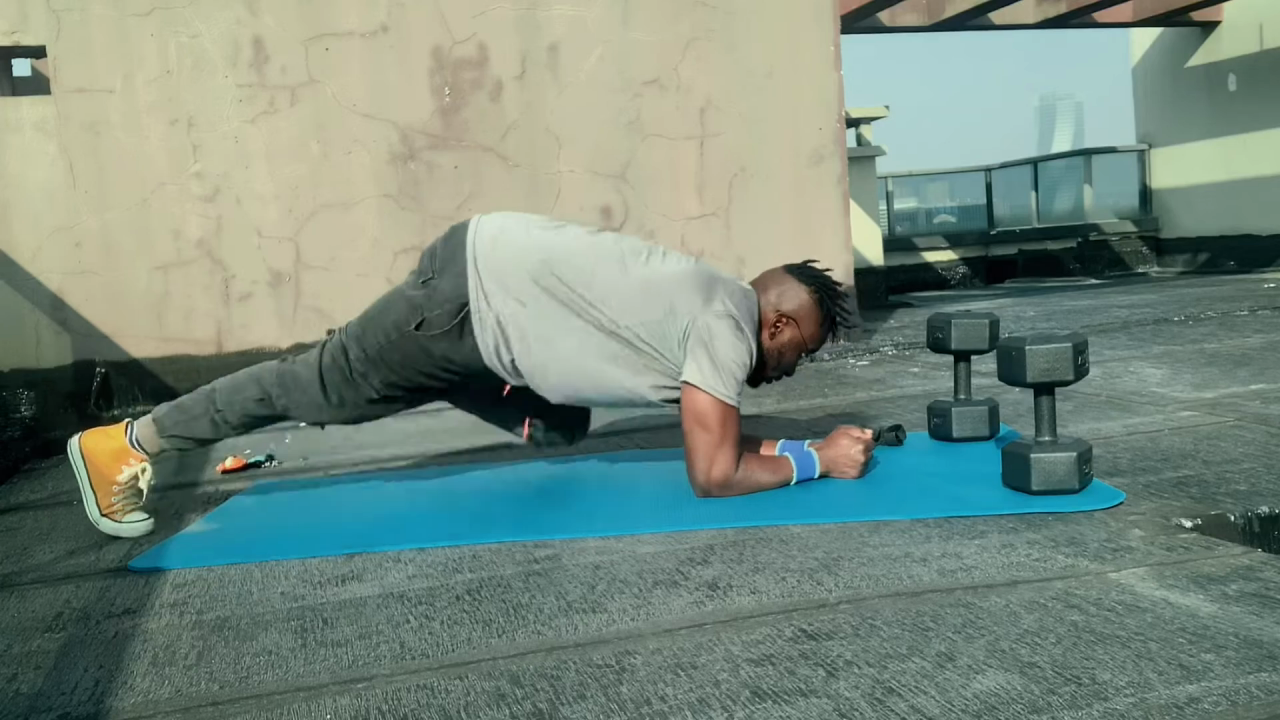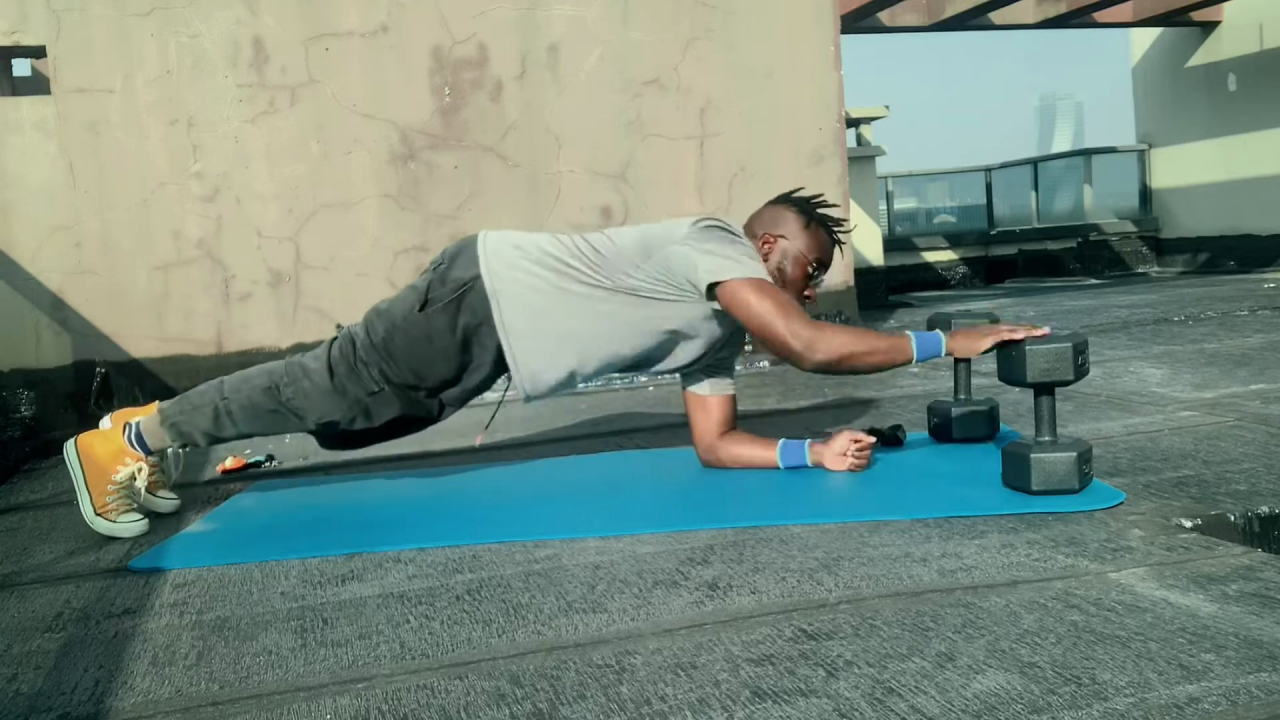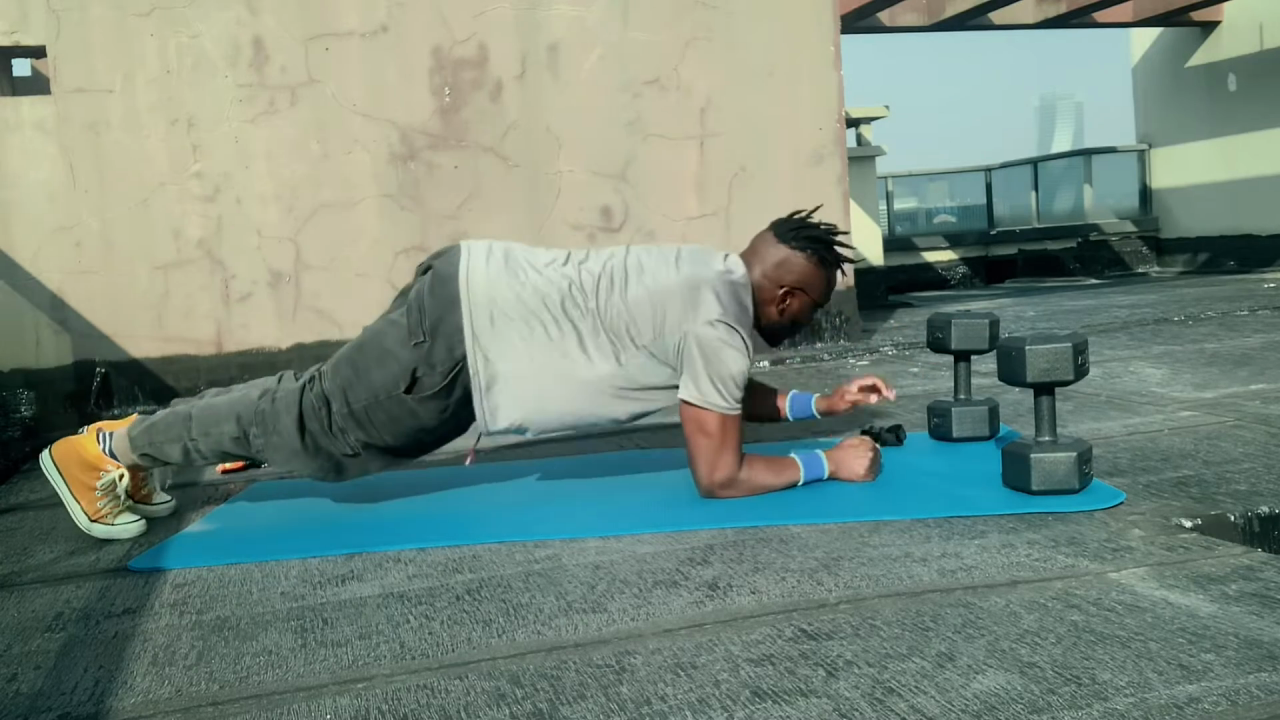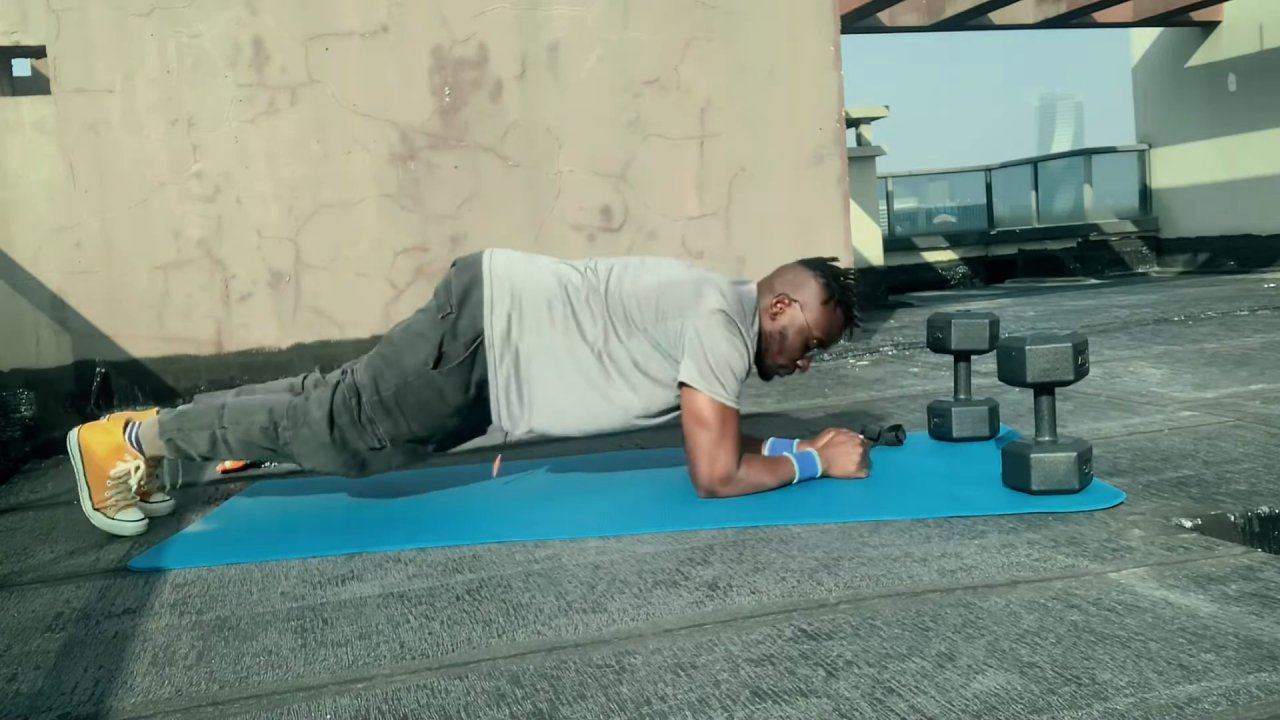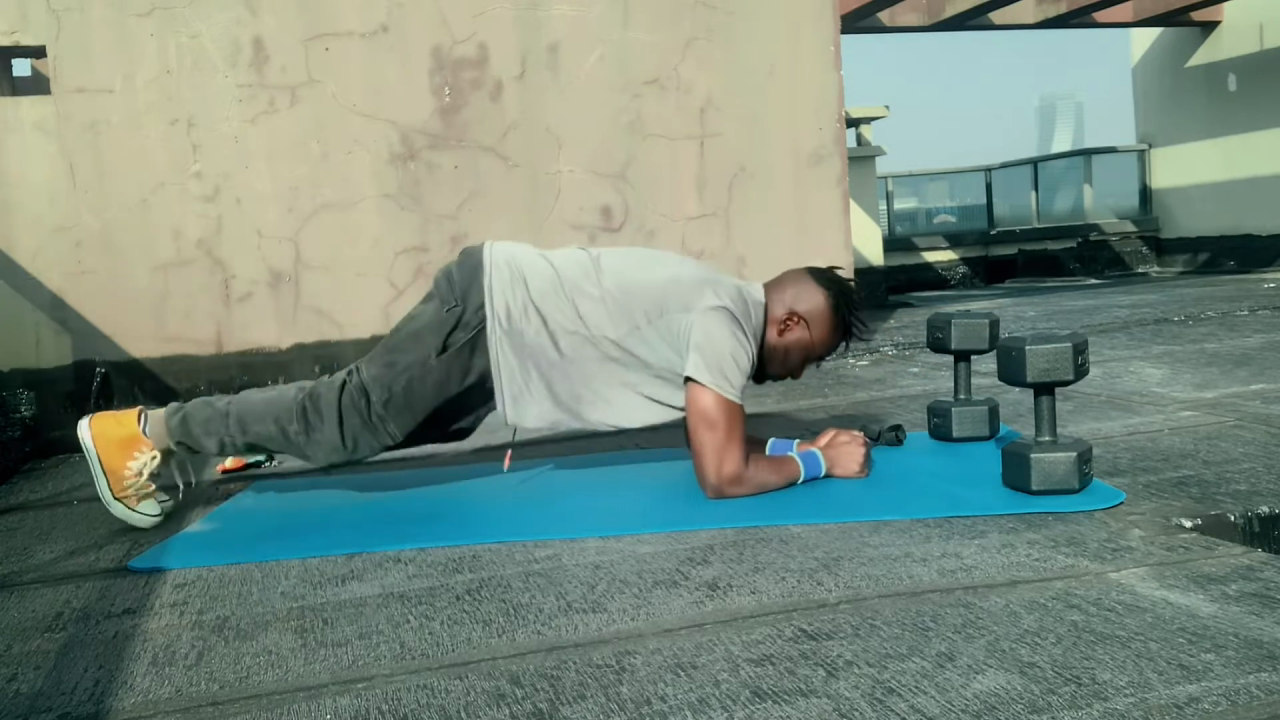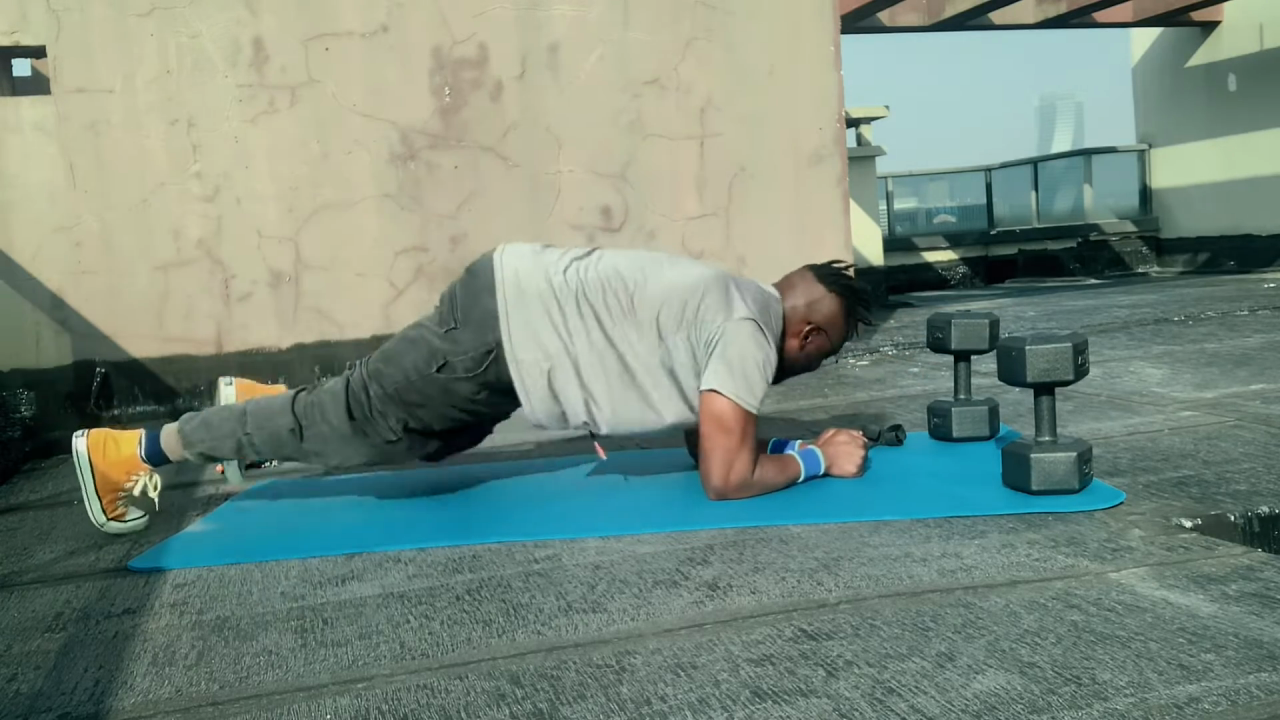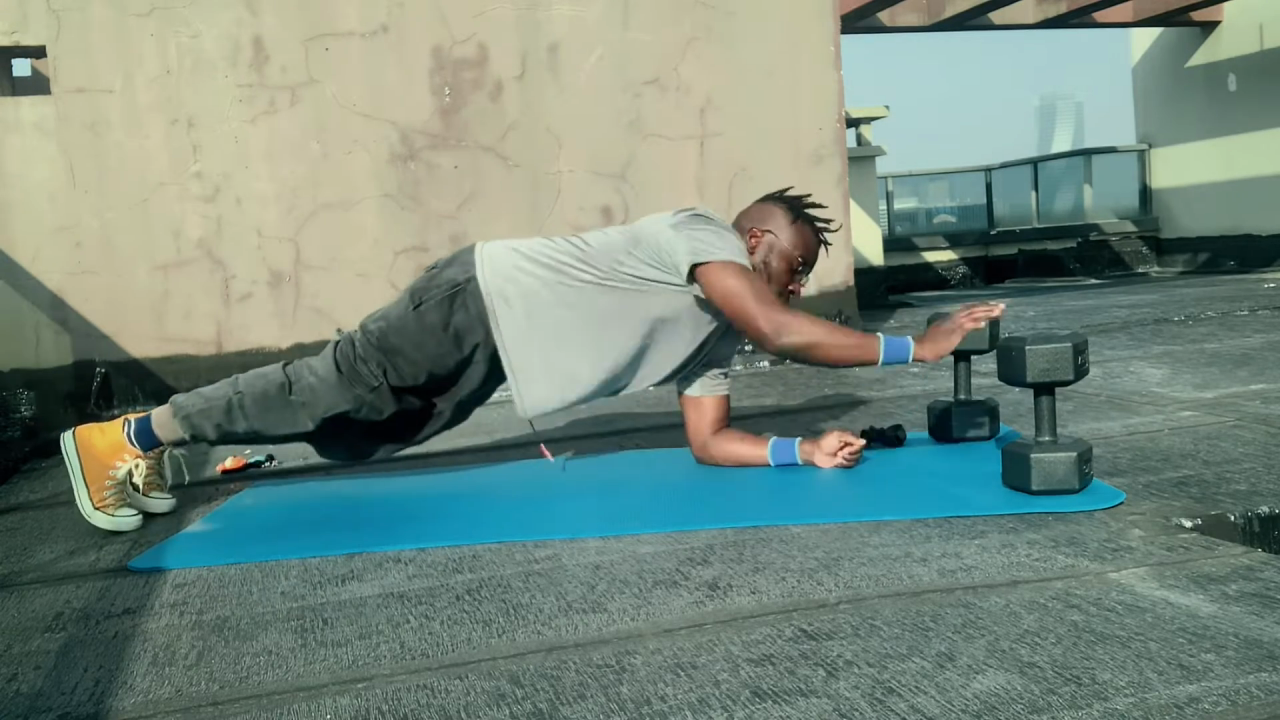
dt=0.7s
person 1, frame 1
left shoulder: (717, 306)
right shoulder: (727, 325)
left elbow: (712, 433)
right elbow: (713, 475)
left wrist: (798, 446)
right wrist: (815, 462)
left hip: (498, 265)
right hip: (473, 290)
left knee: (560, 426)
right knee: (329, 386)
right ankle: (126, 443)
person 1, frame 2
left shoulder: (715, 319)
right shoulder: (713, 249)
left elbow: (716, 442)
right elbow: (810, 347)
left wrist: (816, 453)
right wrist: (941, 343)
left hip: (503, 331)
right hip: (479, 293)
left knee: (345, 406)
right knee: (328, 383)
left ankle: (167, 433)
right ankle: (129, 440)
person 1, frame 3
left shoulder: (710, 272)
right shoulder: (720, 326)
left elbow: (721, 395)
right elbow: (718, 476)
left wrist: (812, 404)
right wrist: (824, 464)
left hip: (473, 286)
right hip: (463, 336)
left knee: (319, 406)
right knee: (313, 424)
left ankle: (138, 438)
right ankle: (103, 448)
person 1, frame 4
left shoulder: (726, 310)
right shoulder: (722, 323)
left elbow: (712, 439)
right elbow: (716, 475)
left wrist: (793, 446)
right wrist: (814, 464)
left hip: (492, 315)
right hip: (489, 318)
left knee: (348, 400)
right knee: (342, 422)
left ankle: (152, 433)
right ankle: (129, 437)
person 1, frame 5
left shoulder: (724, 308)
right shoulder: (728, 323)
left elbow: (717, 439)
right elbow: (722, 474)
left wrist: (790, 445)
right wrist: (817, 463)
left hip: (497, 301)
right hip: (488, 308)
left knee: (355, 404)
right knee: (342, 424)
left ankle: (173, 430)
right ankle: (137, 432)
person 1, frame 6
left shoulder: (732, 302)
right shoulder: (750, 333)
left elbow: (715, 439)
right elbow: (726, 478)
left wrist: (789, 445)
right wrist: (814, 459)
left hip: (516, 291)
right hip: (501, 327)
left knee: (439, 437)
right knee: (348, 423)
left ankle: (263, 404)
right ankle: (132, 450)
person 1, frame 7
left shoulder: (711, 329)
right shoulder: (696, 234)
left elbow: (709, 440)
right elbow: (783, 330)
left wrist: (801, 450)
right wrist: (911, 344)
left hip: (490, 359)
right hip: (474, 304)
left knee: (352, 433)
right knee: (325, 391)
left ankle: (164, 443)
right ankle: (124, 439)
